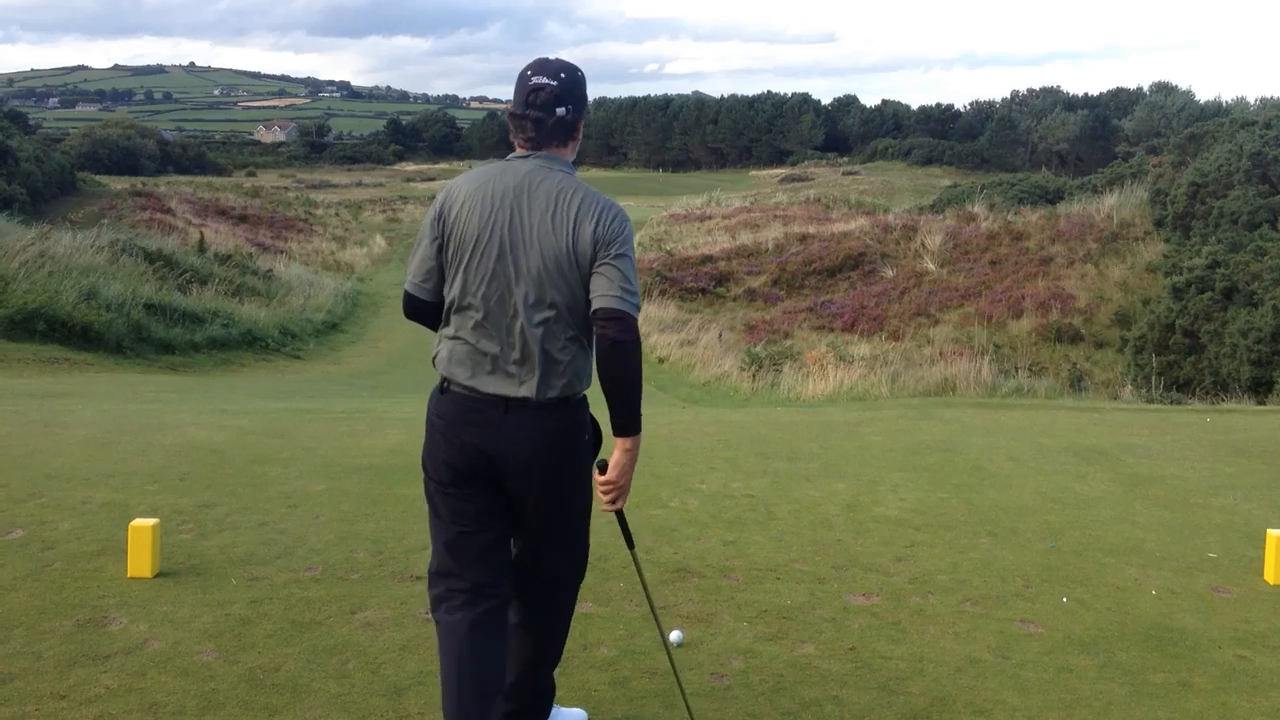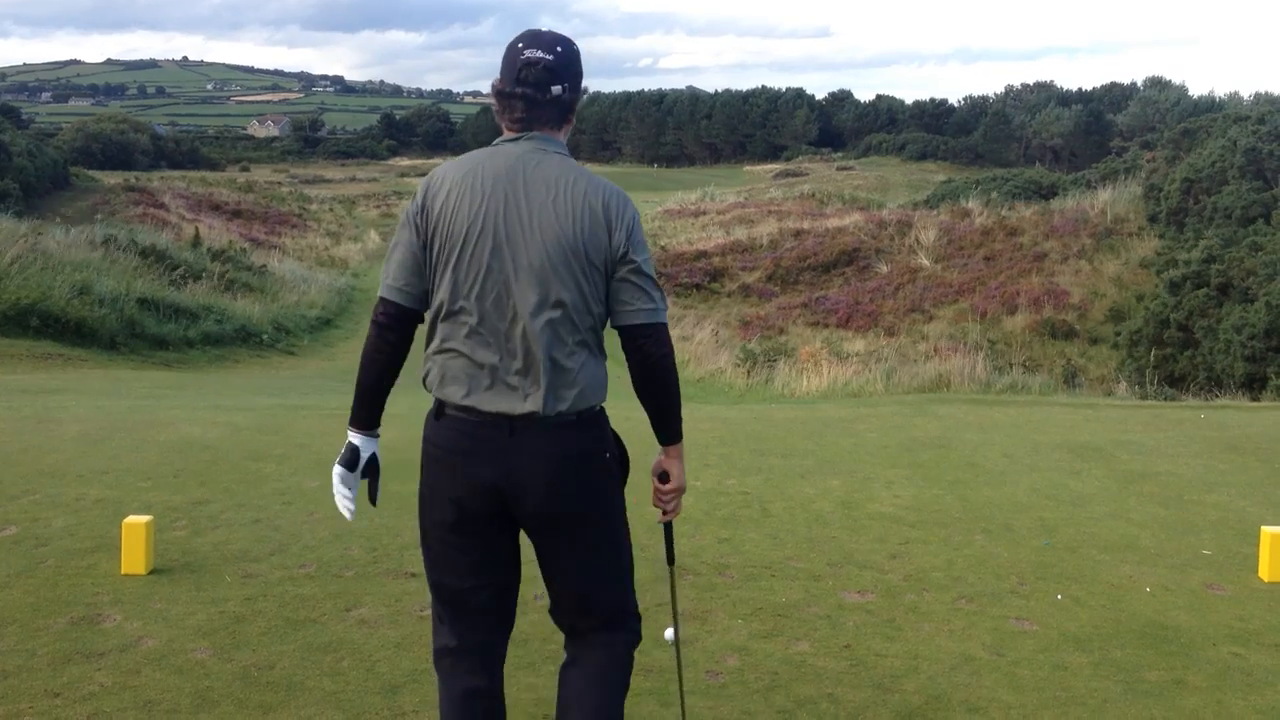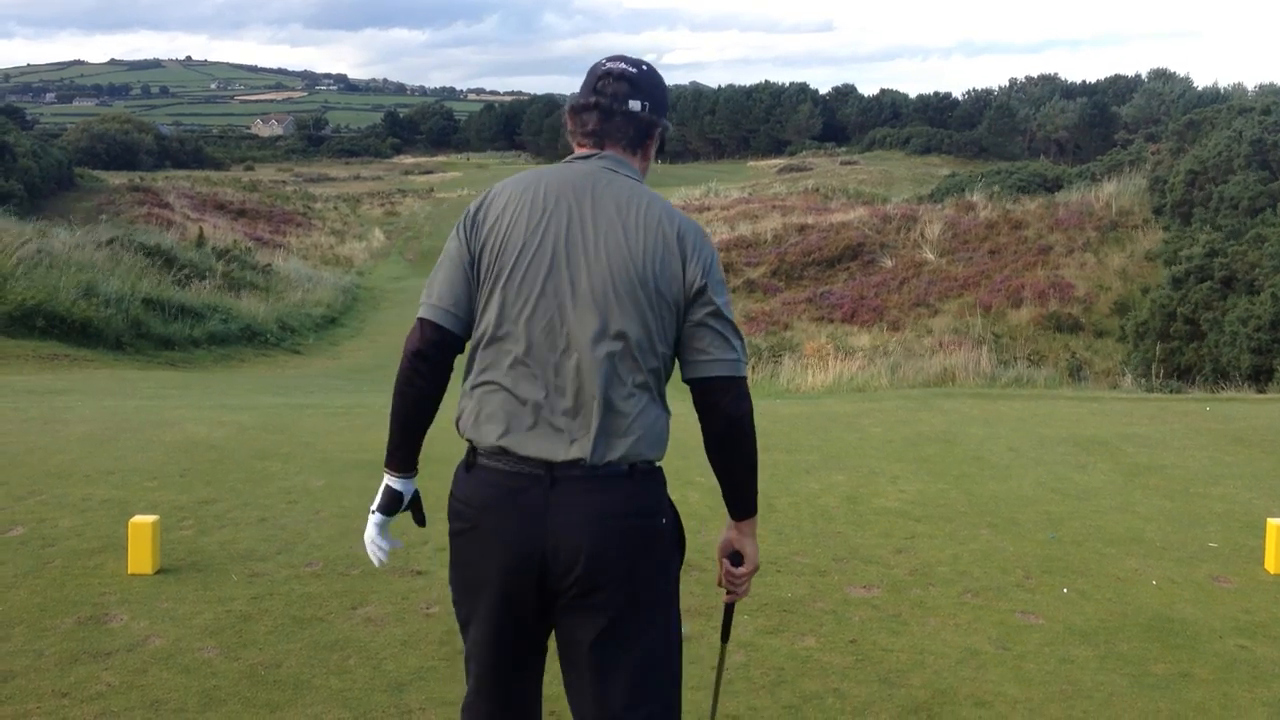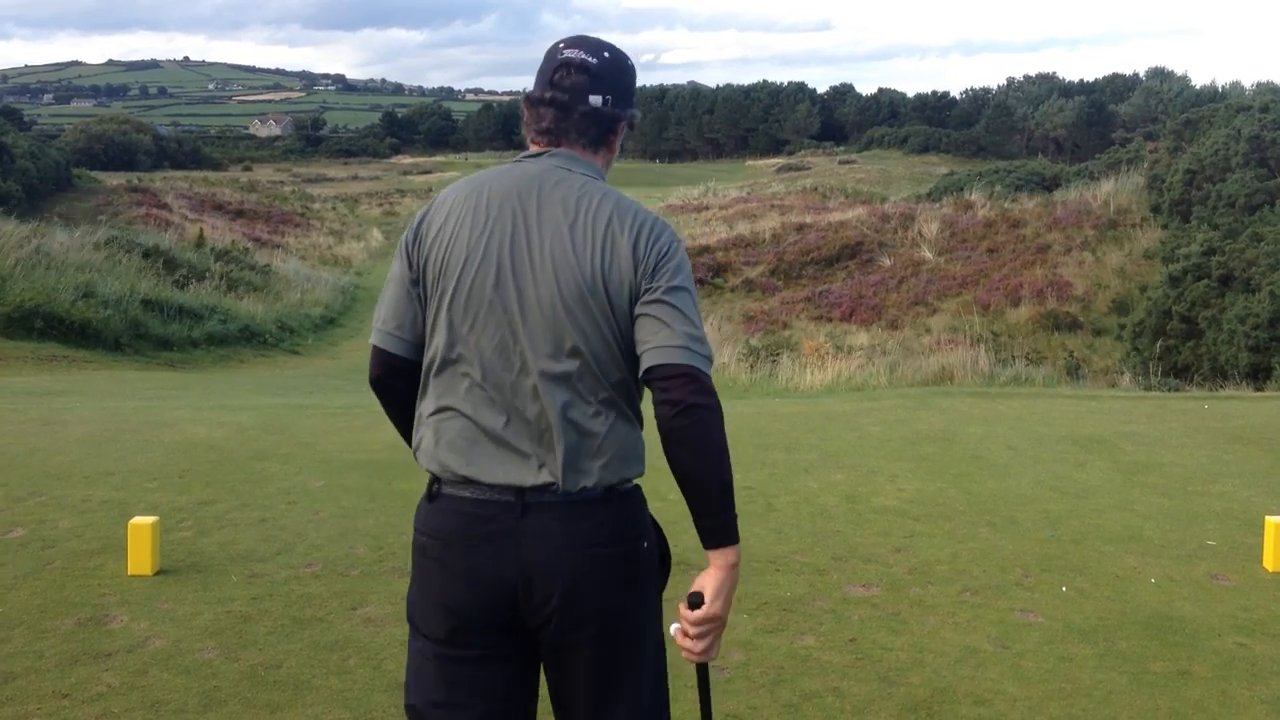
dt=0.4s
person 1, frame 1
left shoulder: (458, 193)
right shoulder: (599, 213)
left elbow: (418, 302)
right elbow: (616, 333)
right wrist: (625, 441)
left hip: (459, 418)
right hip: (549, 427)
left knee: (463, 587)
right knee: (545, 581)
person 1, frame 2
left shoulder: (441, 187)
right shoulder: (606, 204)
left elbow: (391, 320)
right elbow: (647, 342)
left wrist: (361, 431)
right wrist: (671, 447)
left hip: (460, 444)
right hip: (568, 449)
left knee: (467, 640)
right knee: (602, 625)
person 1, frame 3
left shoulder: (496, 204)
right shoulder: (681, 236)
left elbow: (427, 350)
right elbow: (723, 396)
left wrist: (398, 473)
right wrist: (742, 520)
left hip: (493, 495)
right hip: (618, 510)
person 1, frame 4
left shoulder: (442, 212)
right shoulder: (641, 234)
left elbow: (388, 371)
right elbow: (685, 400)
right wrist: (721, 556)
left hip: (459, 532)
right hip: (594, 538)
